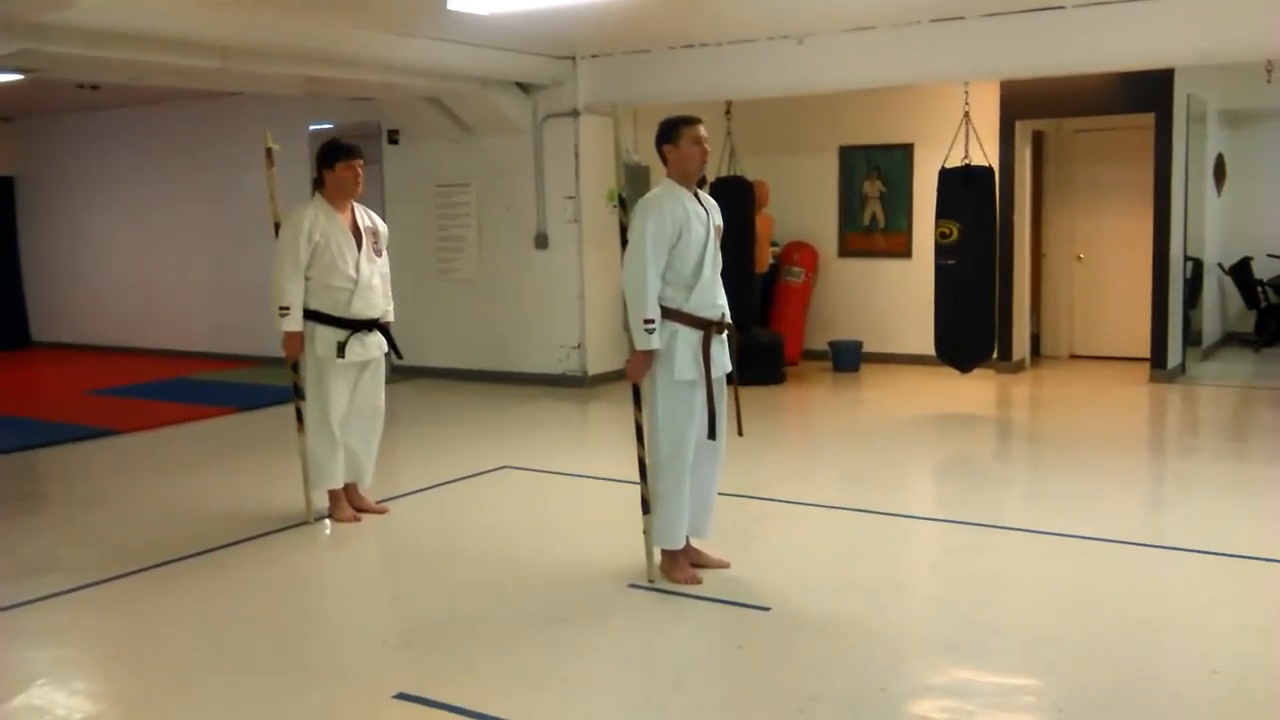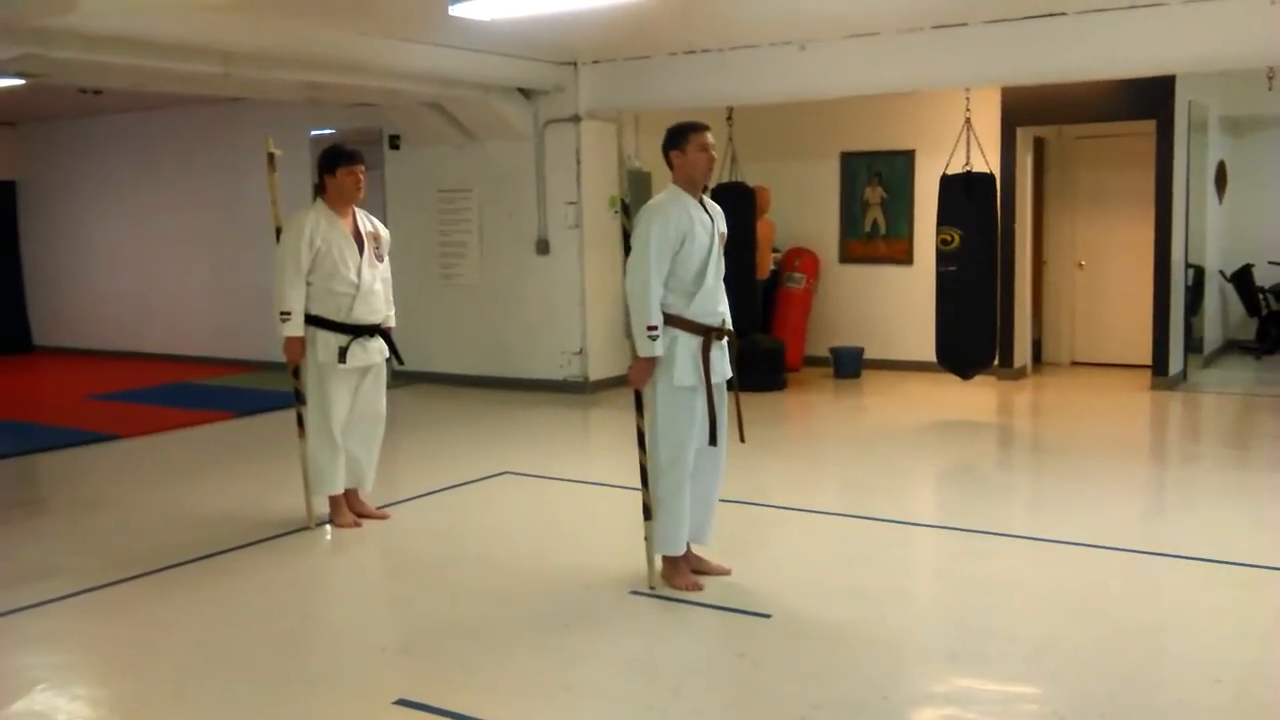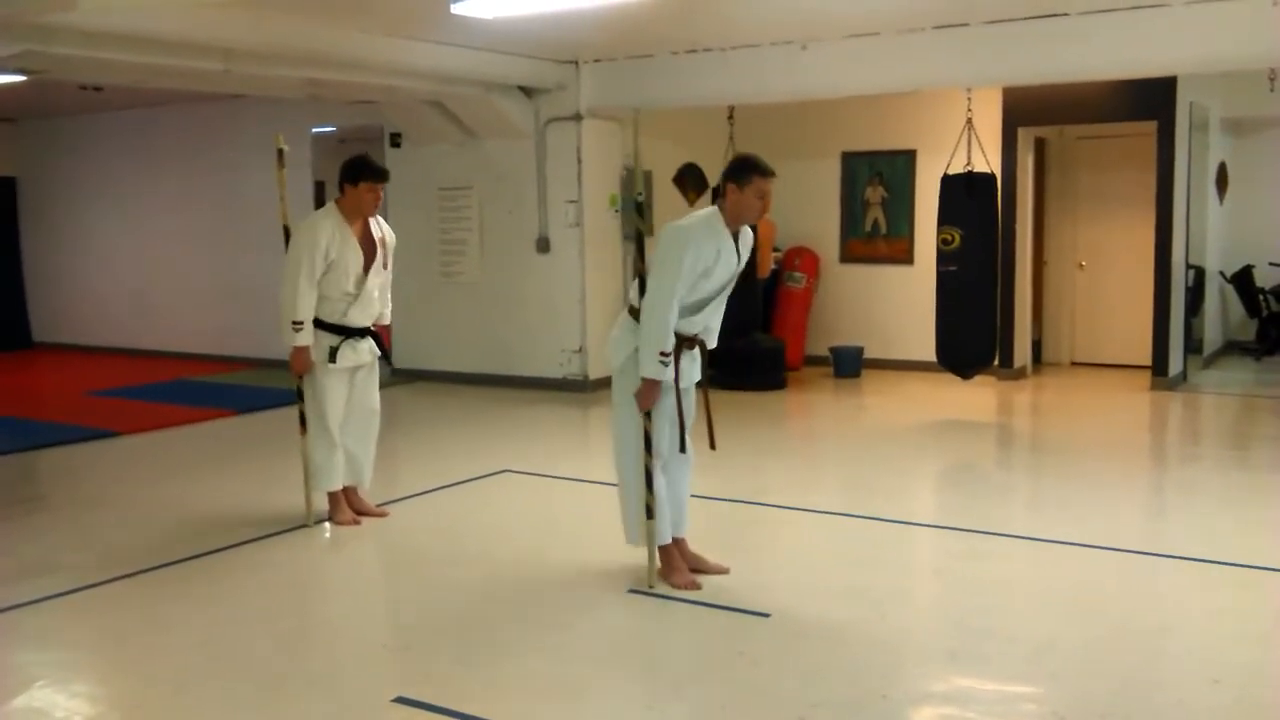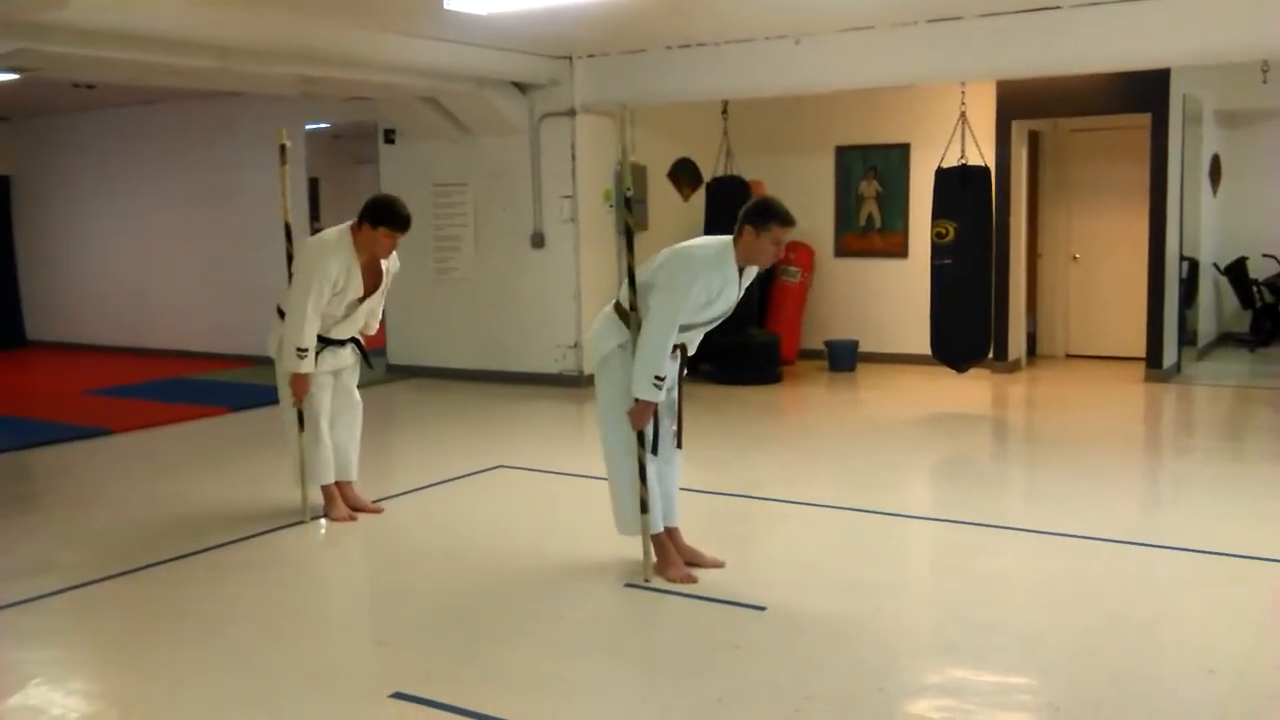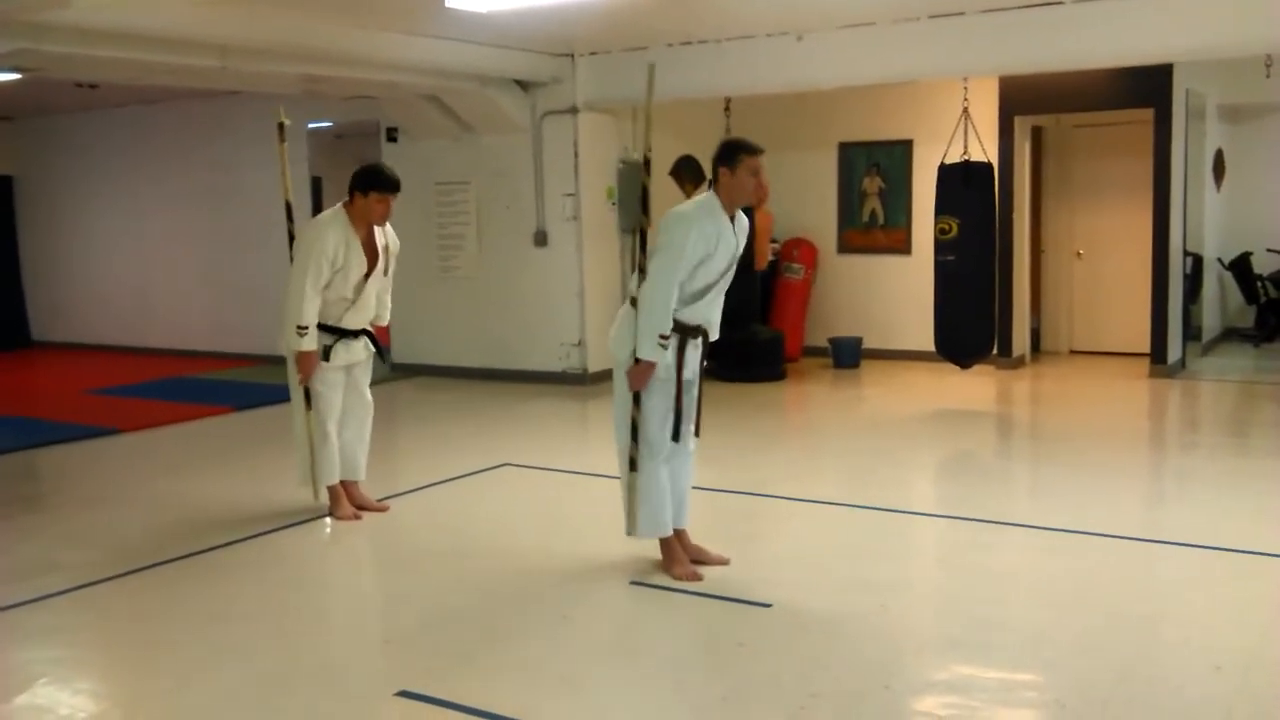
dt=0.5s
person 1, frame 1
left shoulder: (710, 206)
right shoulder: (657, 207)
right elbow: (641, 280)
right wrist: (643, 347)
left hip: (709, 341)
right hip: (675, 342)
left knee: (706, 446)
right knee: (674, 448)
left ankle: (687, 541)
right ankle: (670, 552)
person 1, frame 2
left shoulder: (715, 212)
right shoulder: (661, 213)
right elbow: (643, 286)
right wrist: (646, 354)
left hip: (711, 346)
right hip: (676, 348)
left knee: (707, 452)
right knee: (675, 454)
left ankle: (687, 549)
right ankle: (671, 558)
person 1, frame 3
left shoulder: (743, 238)
right shoulder: (689, 236)
right elbow: (658, 308)
left wrist: (699, 351)
right wrist: (652, 378)
left hip: (682, 347)
right hip: (643, 346)
left knee: (677, 449)
right knee: (647, 449)
left ankle: (679, 545)
right ankle: (667, 555)
person 1, frame 4
left shoulder: (745, 266)
right shoulder: (696, 265)
right elbow: (657, 333)
left wrist: (679, 360)
right wrist: (645, 399)
left hip: (663, 347)
right hip: (625, 343)
left knee: (664, 444)
right knee: (633, 445)
left ankle: (674, 540)
right ankle: (663, 550)
person 1, frame 5
left shoulder: (739, 224)
right shoulder: (689, 223)
right elbow: (658, 292)
left wrist: (698, 339)
right wrist: (646, 360)
left hip: (684, 340)
right hip: (648, 339)
left knee: (679, 440)
right knee: (649, 441)
left ankle: (680, 537)
right ankle: (668, 547)
person 2, frame 1
left shoulder: (372, 222)
right shoulder: (305, 220)
right elbow: (289, 277)
left wrist: (386, 320)
right wrist: (291, 329)
left hip: (368, 335)
right hip: (327, 335)
left knee: (366, 413)
right knee: (327, 415)
left ankle: (354, 489)
right ankle: (336, 497)
person 2, frame 2
left shoulder: (374, 227)
right shoulder: (306, 225)
right elbow: (291, 282)
left wrist: (388, 325)
right wrist: (293, 335)
left hip: (369, 341)
right hip: (329, 341)
left knee: (367, 419)
right knee: (328, 421)
left ankle: (355, 495)
right ankle: (336, 502)
person 2, frame 3
left shoulder: (382, 231)
right shoulder: (317, 230)
right elbow: (299, 288)
left wrist: (381, 324)
right wrist: (300, 345)
left hip: (362, 340)
right hip: (323, 340)
left knee: (363, 414)
right knee: (326, 417)
left ankle: (353, 492)
right ankle: (336, 499)
person 2, frame 4
left shoulder: (387, 259)
right shoulder: (325, 253)
right elbow: (304, 315)
left wrist: (365, 333)
right wrist: (301, 369)
left hip: (344, 343)
right hip: (304, 342)
left knee: (347, 411)
right knee: (314, 415)
left ankle: (346, 489)
right ankle: (331, 496)
person 2, frame 5
left shoulder: (385, 236)
right shoulder: (323, 233)
right elbow: (304, 293)
left wrist: (378, 323)
right wrist: (304, 348)
left hip: (356, 339)
right hip: (320, 339)
left knee: (358, 410)
right knee: (324, 414)
left ankle: (353, 488)
right ankle: (335, 496)
